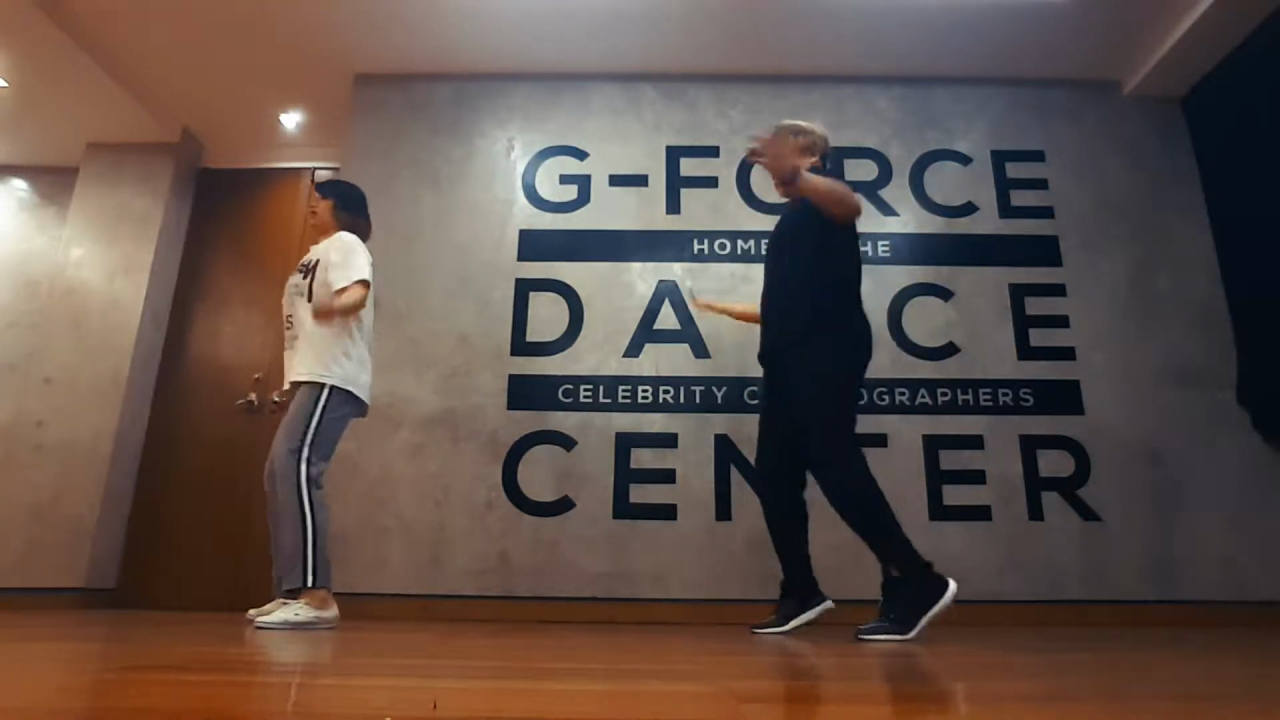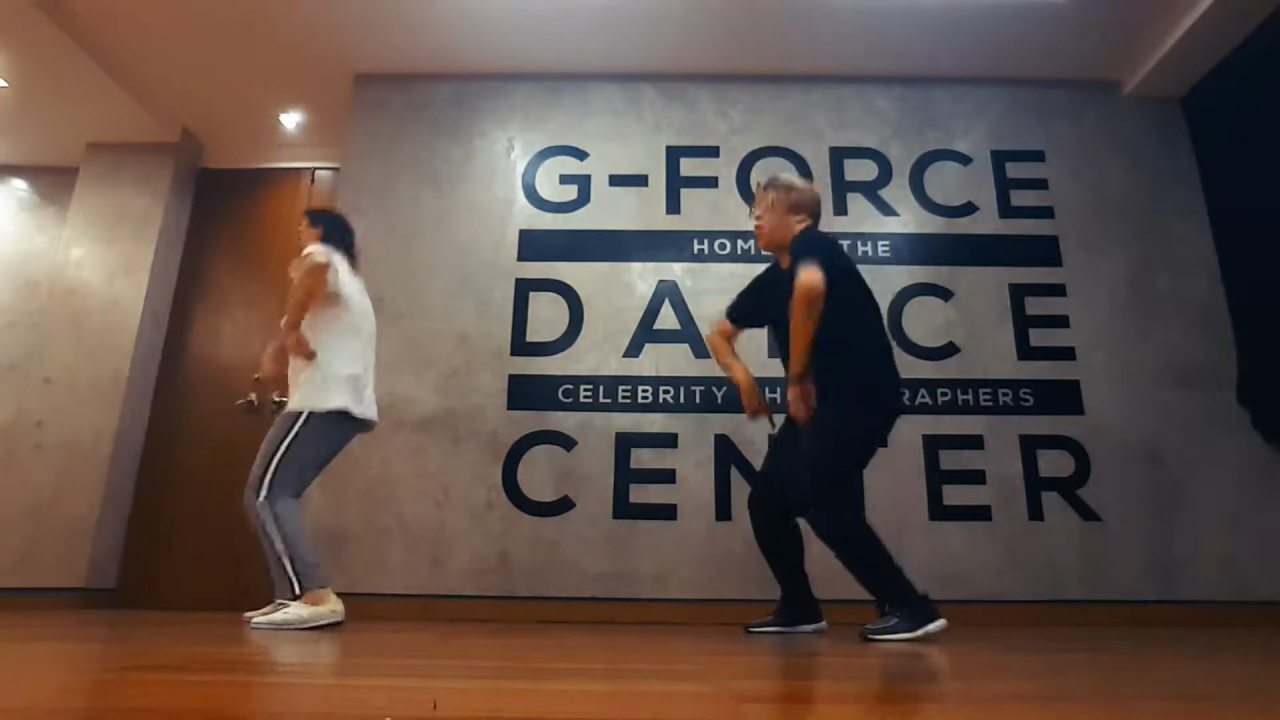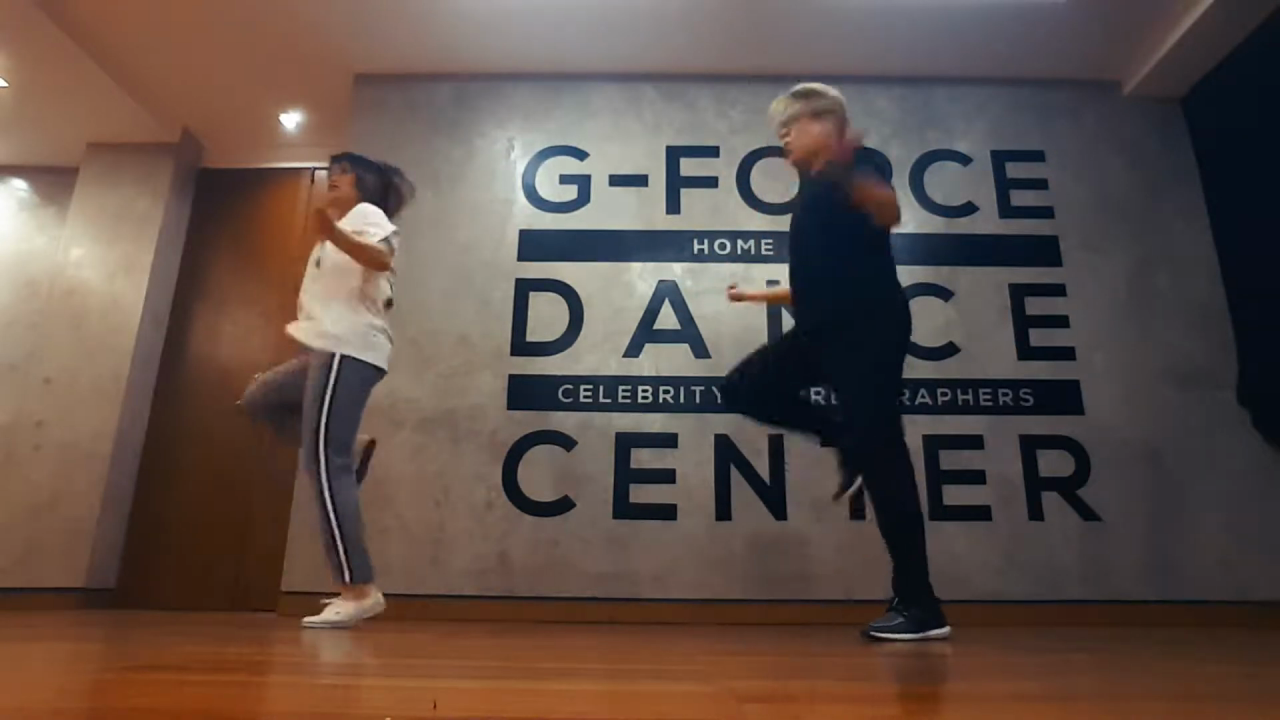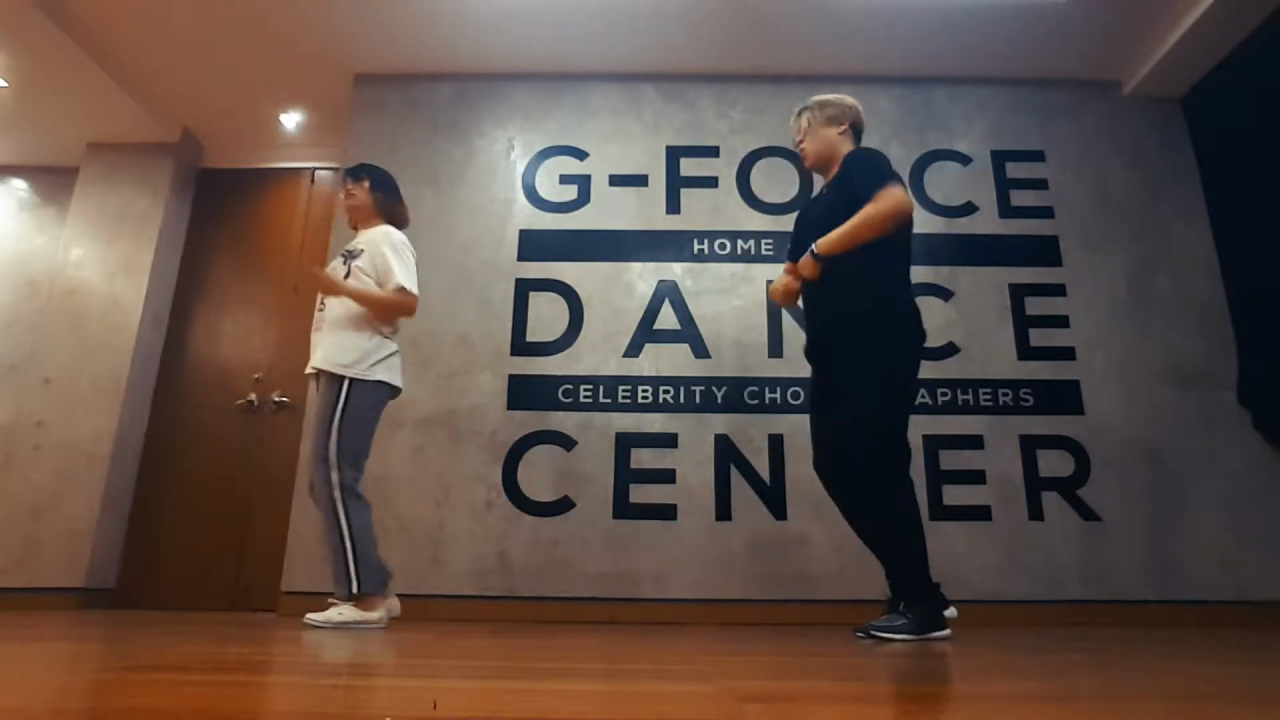
dt=0.3s
person 1, frame 1
left shoulder: (819, 197)
right shoulder: (793, 220)
left elbow: (848, 204)
left wrist: (792, 173)
right wrist: (716, 307)
left hip: (829, 350)
right hip: (788, 358)
left knee: (833, 462)
right knee: (775, 475)
left ankle: (914, 580)
right ankle: (801, 593)
person 1, frame 2
left shoulder: (813, 247)
right shoulder: (768, 283)
left elbow: (809, 289)
right elbow: (719, 334)
left wrist: (800, 375)
right wrist: (742, 375)
left hip: (862, 396)
right hip: (815, 402)
left knee: (804, 483)
right knee: (767, 500)
left ankle: (908, 603)
right ankle: (798, 607)
person 1, frame 3
left shoulder: (853, 166)
right shoulder: (810, 196)
left elbow: (888, 213)
left wrist: (847, 167)
right wrist: (764, 295)
left hip: (869, 328)
right hip: (819, 329)
left knee: (879, 451)
right knee: (744, 387)
left ankle: (919, 604)
right ankle: (845, 433)
person 1, frame 4
left shoulder: (863, 163)
right shoulder: (815, 206)
left elbow: (898, 206)
right elbow: (808, 273)
left wrist: (818, 251)
right wrist: (789, 282)
left hip: (879, 339)
right hip: (831, 346)
left knee: (879, 465)
right knee: (836, 467)
left ankle: (922, 605)
right ankle: (913, 595)
person 2, frame 1
left shoulder: (345, 244)
right shoulder: (319, 255)
left elbow: (358, 293)
left wrist: (335, 306)
right wrist: (296, 386)
left hip: (330, 380)
right hip: (311, 379)
left knee: (296, 469)
right knee: (279, 475)
left ankle: (316, 597)
right ankle: (292, 592)
person 2, frame 2
left shoulder: (319, 259)
right shoulder: (341, 284)
left elbow: (316, 269)
left wrist: (289, 331)
right wrist: (281, 354)
left hip: (324, 401)
right hip: (341, 402)
left knee: (267, 496)
right knee: (273, 495)
left ankle: (315, 598)
right ankle: (293, 595)
person 2, frame 3
left shoulder: (367, 214)
right shoulder: (341, 221)
left elbow: (382, 259)
left wrist: (334, 234)
left hip: (346, 352)
right hip: (327, 350)
left knee: (324, 459)
right knee: (259, 399)
left ankle: (358, 589)
right ankle: (350, 454)
person 2, frame 4
left shoulder: (387, 238)
right shoulder: (356, 246)
left elbow: (406, 303)
left wrist: (345, 289)
left hip: (361, 374)
right hip: (339, 371)
left knee: (337, 478)
right knee: (334, 483)
left ankle: (365, 598)
right ankle: (375, 593)
